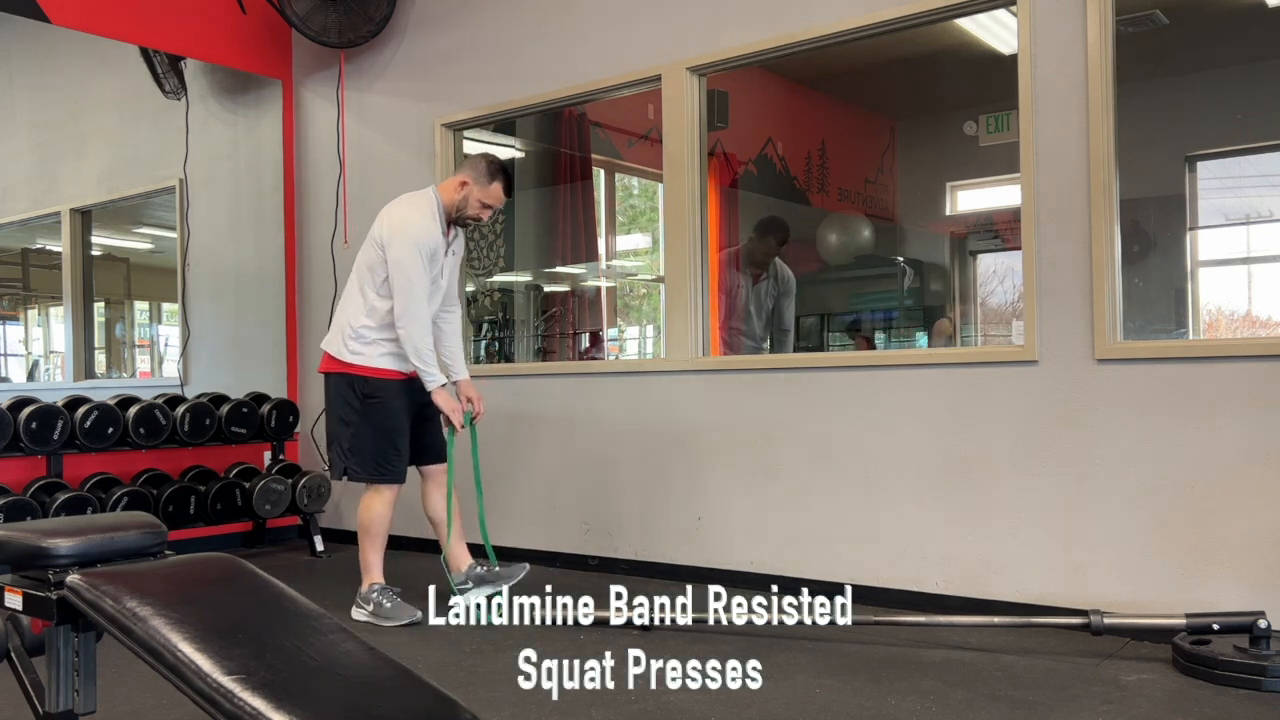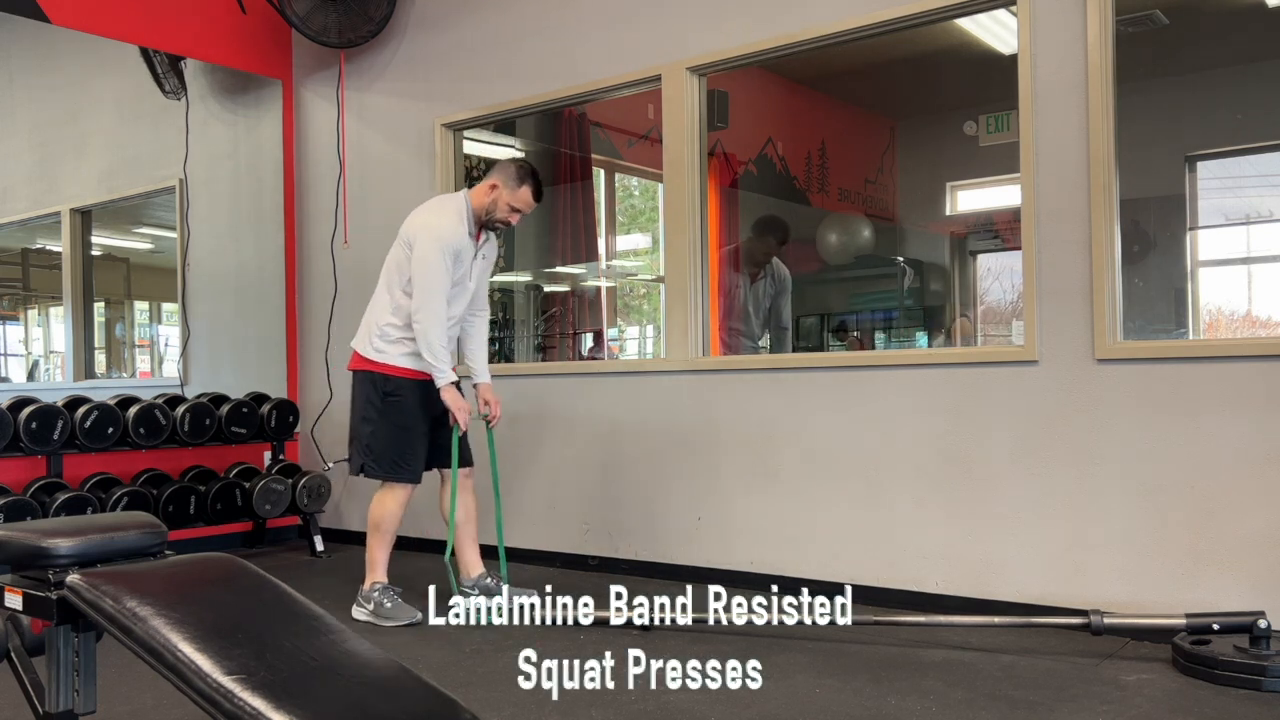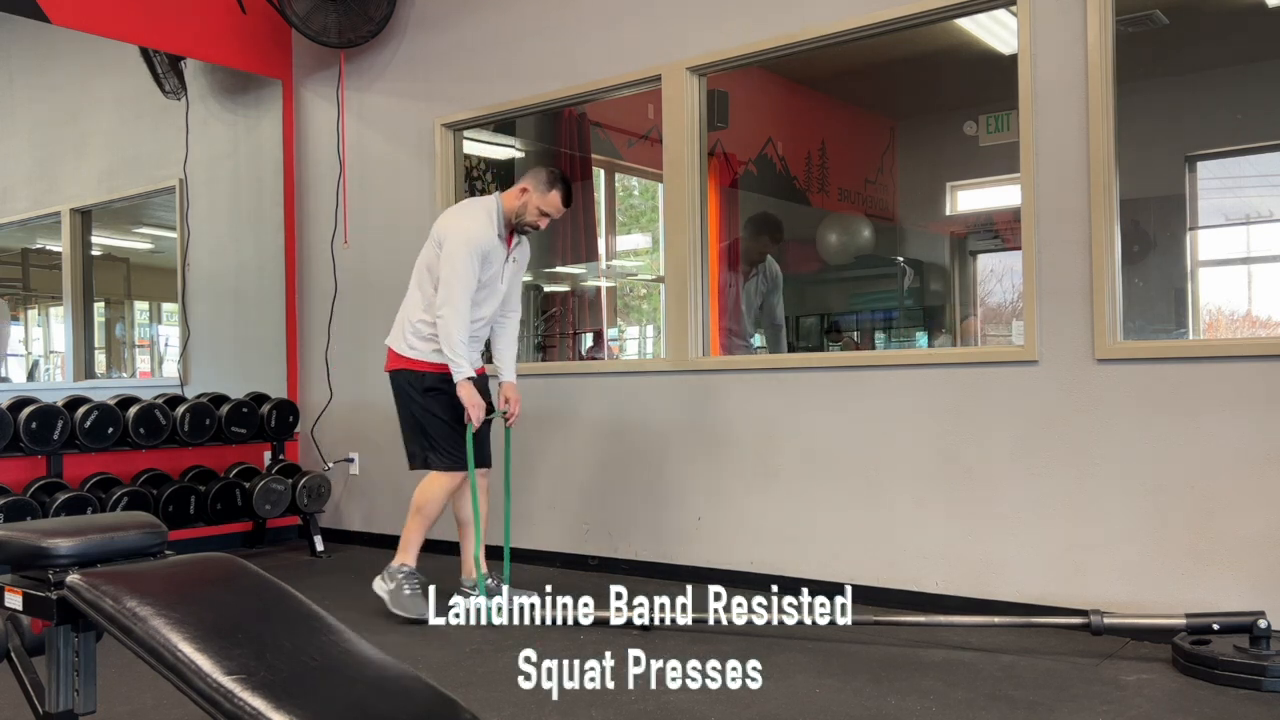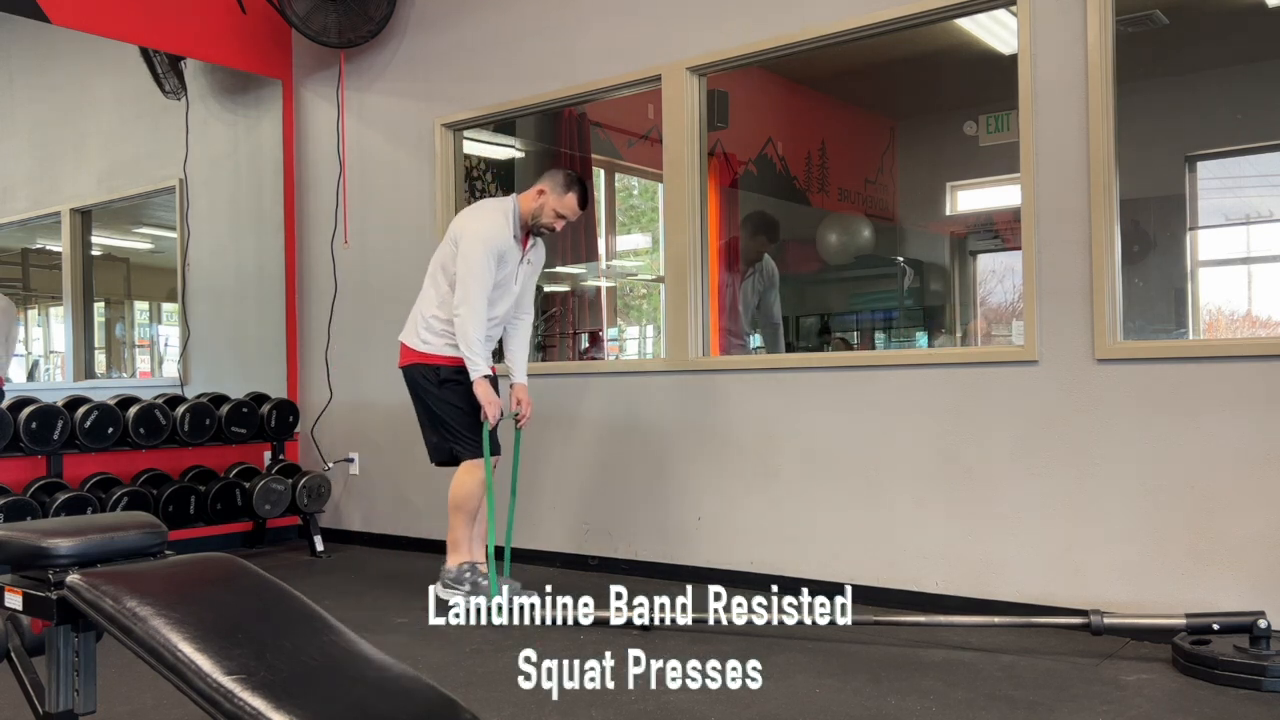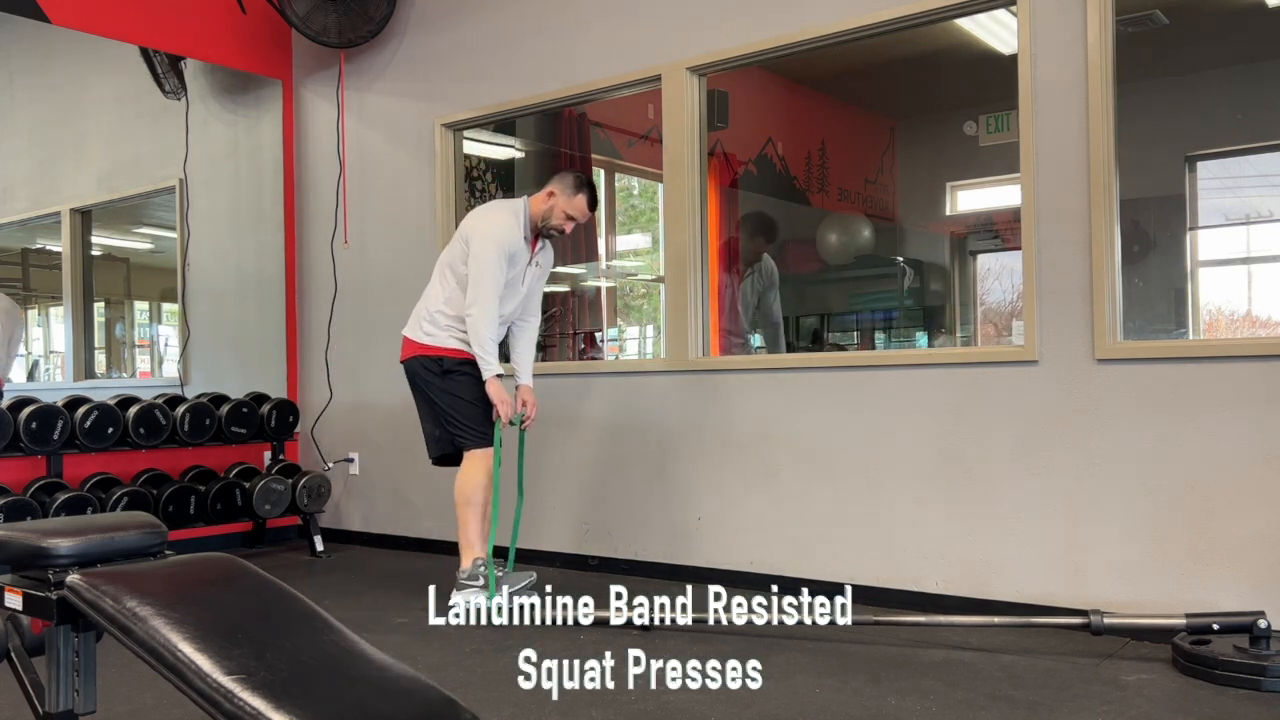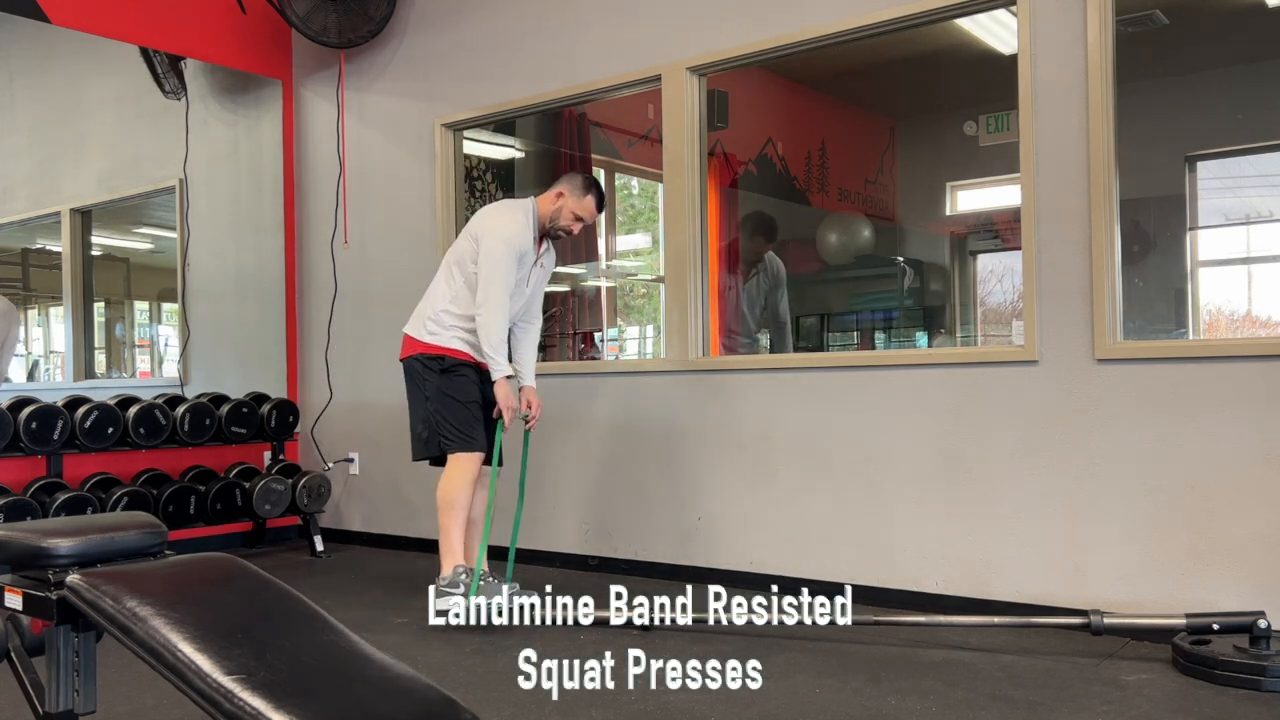
dt=0.3s
person 1, frame 1
left shoulder: (453, 234)
right shoulder: (411, 222)
left elbow: (446, 311)
right elbow: (409, 314)
left wrist: (460, 378)
right wrist: (437, 385)
left hip: (403, 366)
right hip: (364, 364)
left knee: (435, 467)
right knee: (384, 479)
left ankle: (465, 573)
right ankle: (371, 592)
person 1, frame 2
left shoulder: (486, 241)
right shoulder: (439, 224)
left elbow: (475, 315)
right elbow: (426, 312)
left wrist: (482, 380)
right wrist: (447, 384)
left hip: (430, 368)
right hip: (390, 365)
left knee: (459, 471)
right knee: (399, 479)
left ankle: (474, 579)
right ankle: (373, 591)
person 1, frame 3
left shoulder: (520, 247)
right shoulder: (469, 224)
left elbow: (507, 315)
right elbow: (450, 308)
left wrist: (507, 378)
right wrist: (463, 380)
left hip: (463, 365)
right hip: (422, 359)
left knee: (475, 470)
right knee: (449, 467)
left ankle: (474, 578)
right ankle: (398, 573)
person 1, frame 4
left shoulder: (536, 249)
right shoulder: (485, 225)
left elbow: (519, 318)
right elbow: (468, 307)
left wrist: (519, 380)
right wrist: (481, 378)
left hip: (471, 361)
right hip: (434, 353)
left knee: (481, 460)
right knee: (477, 456)
left ankle: (476, 572)
right ankle: (456, 569)
person 1, frame 5
left shoulder: (544, 253)
right shoulder: (496, 223)
left elbow: (526, 320)
right elbow: (480, 306)
left wrist: (525, 382)
right wrist: (493, 377)
left hip: (470, 356)
right hip: (436, 348)
left knee: (483, 457)
right knee: (480, 450)
left ankle: (477, 573)
right ankle: (471, 572)
person 1, frame 6
left shoulder: (546, 253)
right shoulder: (505, 223)
left elbow: (527, 321)
right elbow: (491, 306)
left wrist: (528, 382)
right wrist: (502, 378)
left hip: (472, 357)
right hip: (437, 348)
left knee: (483, 463)
right knee: (466, 454)
left ankle: (476, 575)
right ankle: (452, 578)
